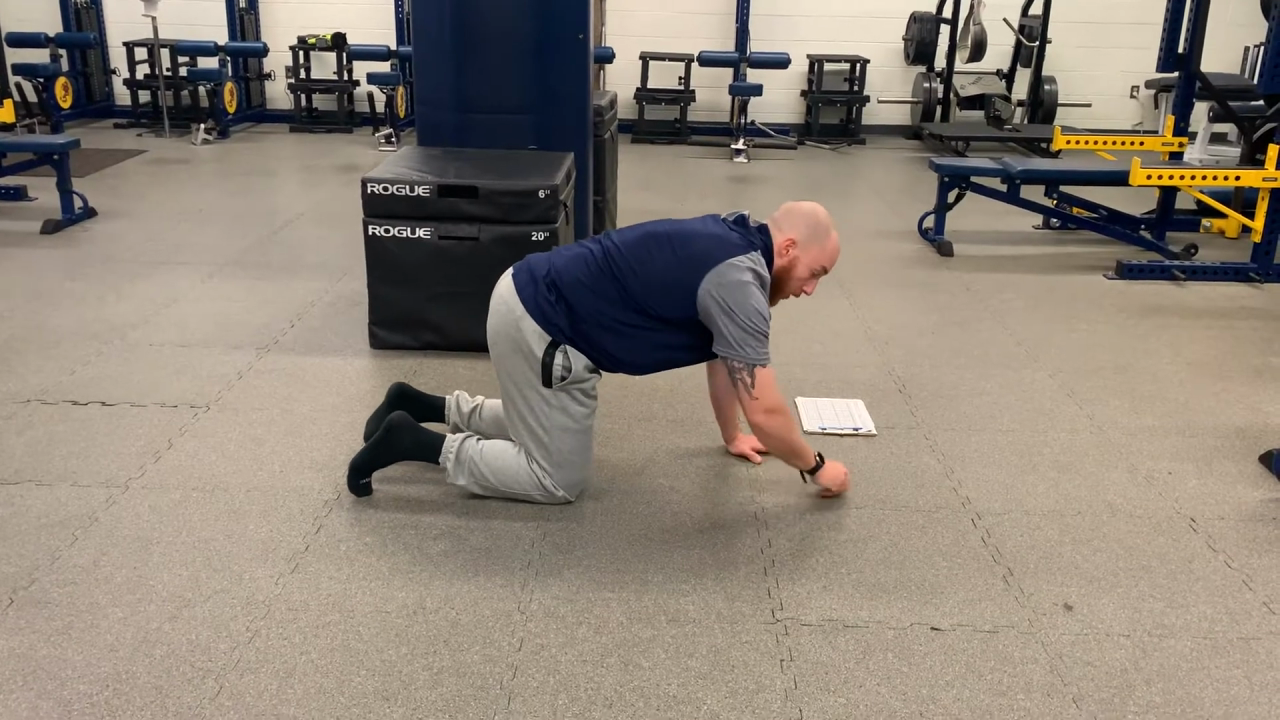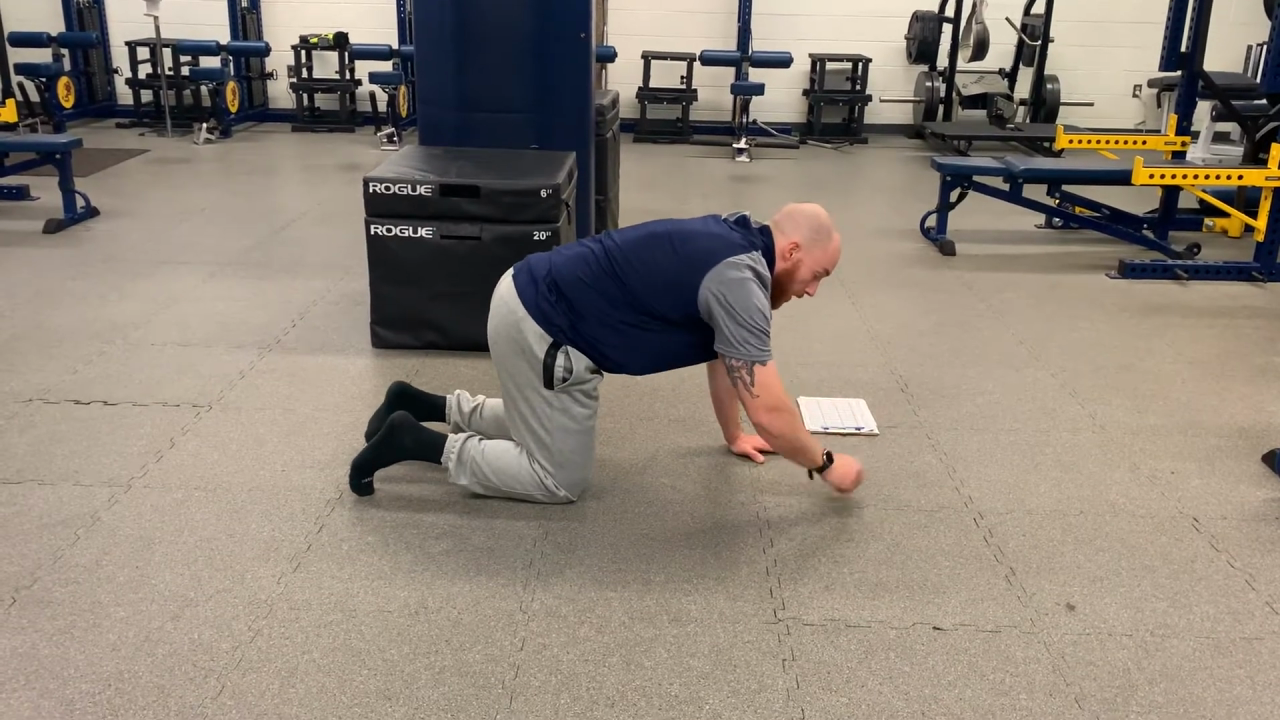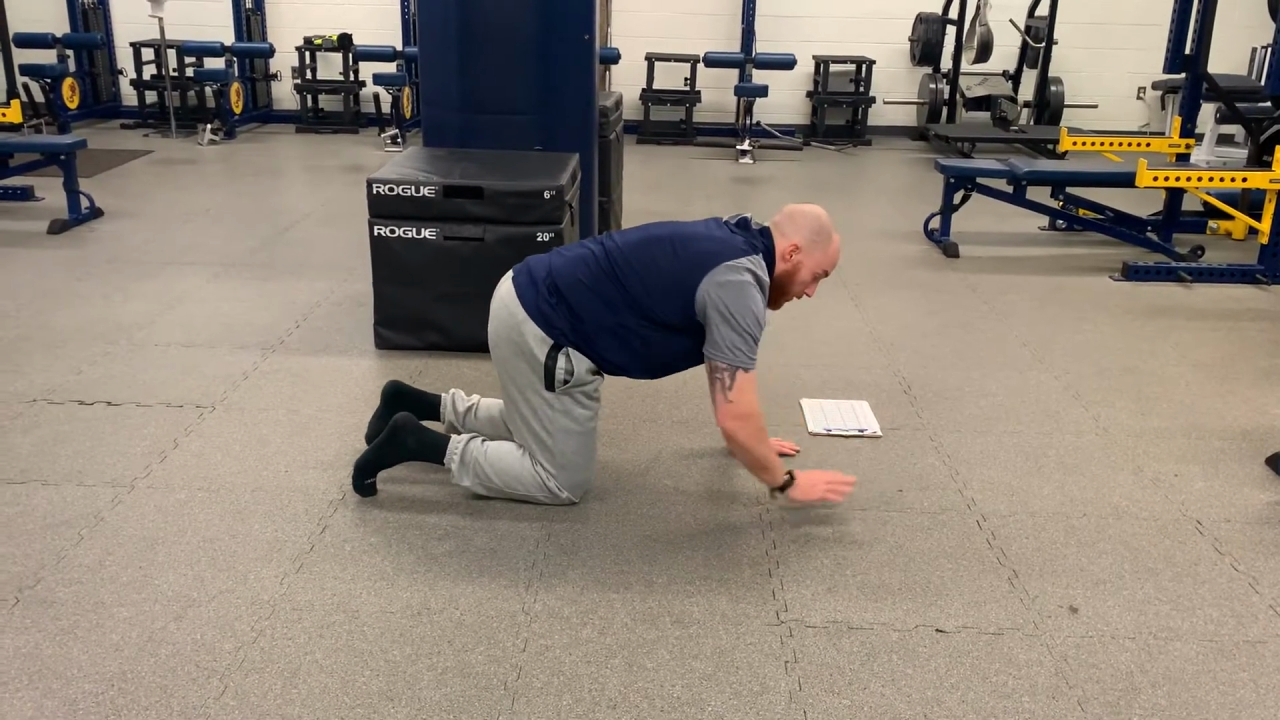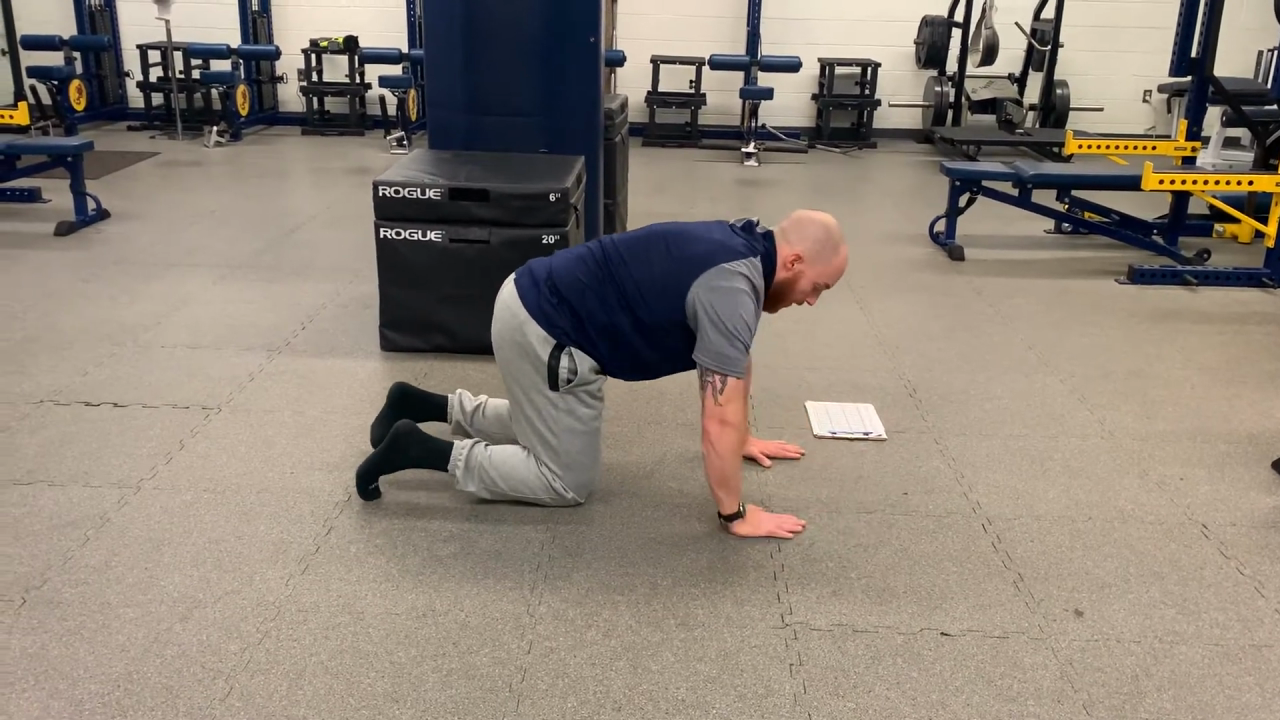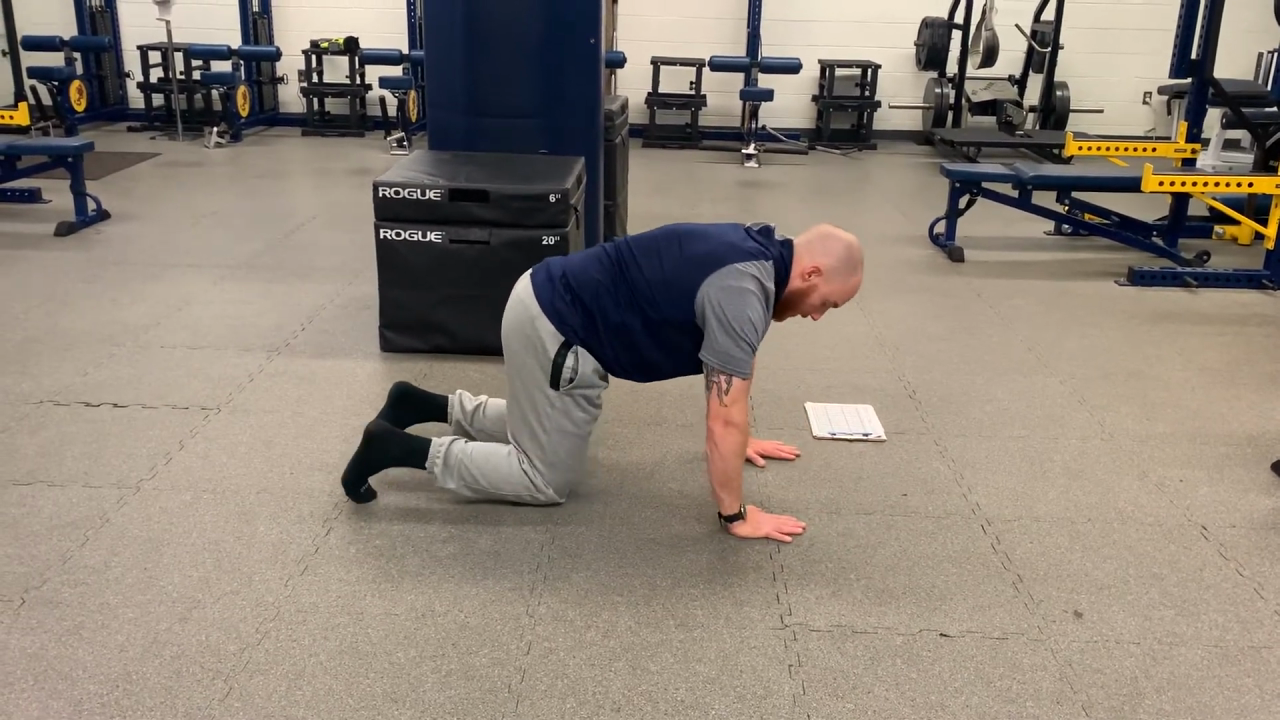
dt=0.5s
person 1, frame 1
left shoulder: (734, 242)
right shoulder: (738, 281)
left elbow: (722, 358)
right elbow: (766, 412)
left wrist: (733, 437)
right wrist: (817, 468)
left hip: (532, 302)
right hip: (540, 326)
left knee: (539, 427)
right knee: (558, 478)
left ankle: (421, 407)
right ankle: (417, 443)
person 1, frame 2
left shoulder: (736, 242)
right shoulder: (739, 282)
left elbow: (721, 356)
right elbow: (768, 409)
left wrist: (733, 435)
right wrist: (826, 464)
left hip: (534, 302)
right hip: (541, 327)
left knee: (540, 429)
right knee: (559, 478)
left ankle: (420, 404)
right ankle: (417, 442)
person 1, frame 3
left shoulder: (735, 243)
right shoulder: (739, 284)
left elbow: (718, 359)
right elbow: (736, 418)
left wrist: (747, 442)
right wrist: (787, 482)
left hip: (527, 301)
right hip: (543, 330)
left knee: (536, 428)
right knee: (561, 480)
left ankle: (419, 402)
right ankle: (422, 442)
person 1, frame 4
left shoulder: (745, 248)
right shoulder: (731, 289)
left elbow: (735, 362)
right elbow: (719, 421)
left wrist: (743, 439)
right wrist: (736, 515)
left hip: (536, 306)
right hip: (545, 330)
left knee: (542, 428)
right knee: (566, 480)
left ankle: (422, 404)
right ankle: (422, 450)
person 1, frame 5
left shoulder: (757, 253)
right shoulder: (744, 290)
left elbow: (736, 366)
right elbow: (724, 419)
left wrist: (740, 440)
right wrist: (736, 516)
left hip: (548, 305)
right hip: (555, 330)
left knee: (539, 429)
right knee: (546, 478)
left ankle: (426, 405)
right ankle: (402, 448)
